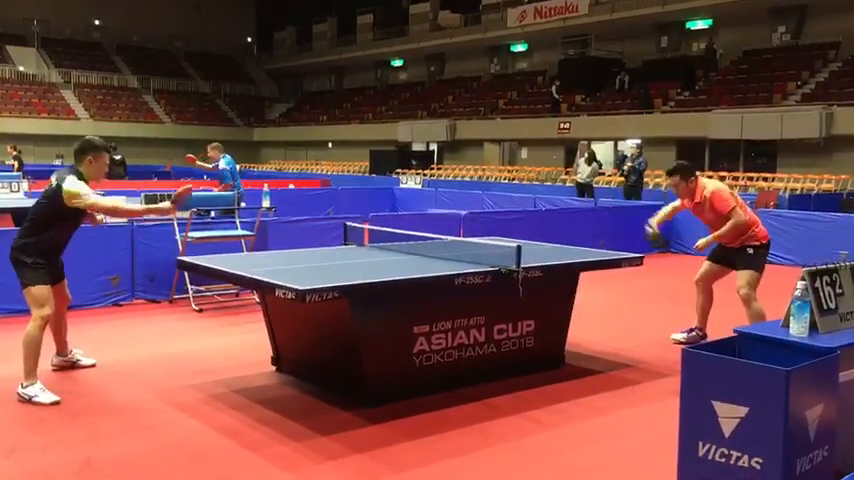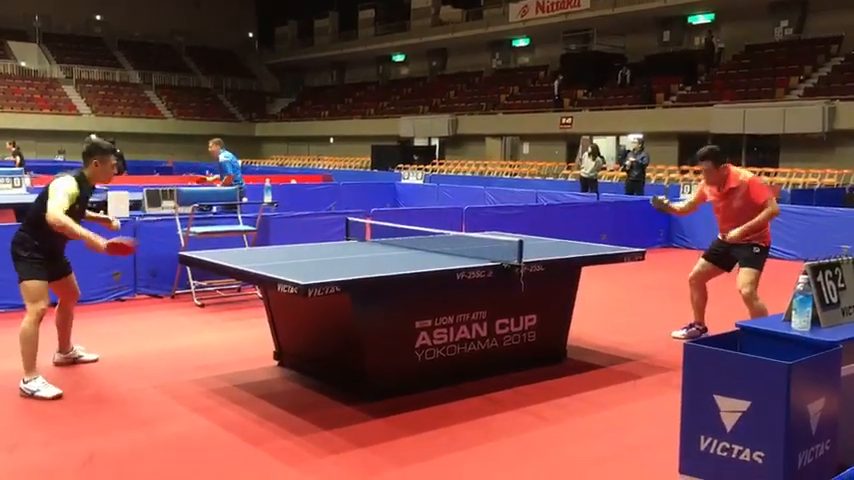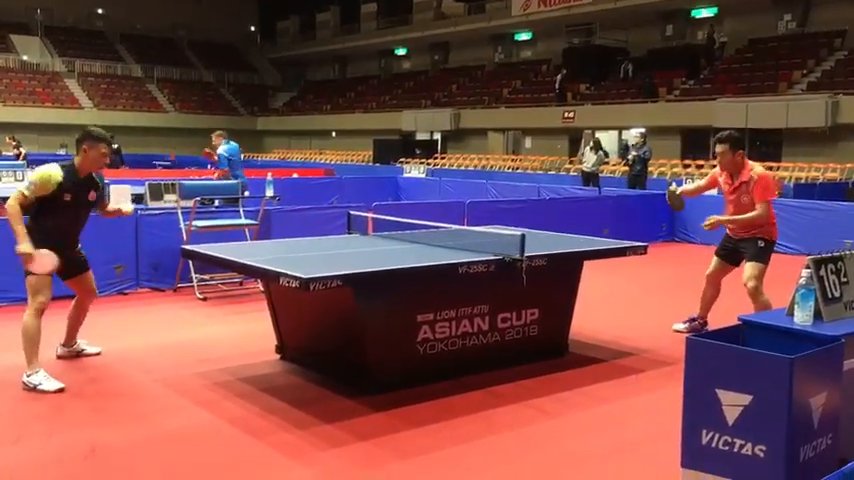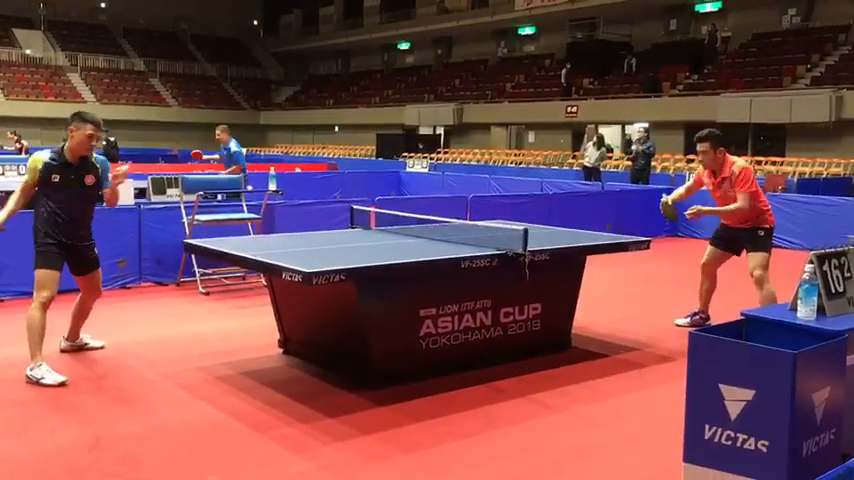
dt=0.3s
person 1, frame 1
left shoulder: (67, 177)
right shoulder: (72, 185)
right elbow: (110, 208)
left wrist: (89, 214)
right wrist: (155, 209)
left hip: (45, 252)
right hip: (29, 254)
left knee: (62, 303)
right knee: (43, 314)
left ankle: (63, 355)
right ankle: (28, 384)
person 1, frame 2
left shoulder: (86, 186)
right shoulder: (68, 185)
right elbow: (55, 218)
left wrist: (102, 218)
right wrist: (92, 239)
left hip: (52, 250)
right hip: (30, 250)
left knee: (70, 297)
right knee: (38, 308)
left ankle: (65, 351)
right ankle: (30, 380)
person 1, frame 3
left shoulder: (95, 180)
right shoulder: (51, 174)
left elbow: (103, 207)
right elbow: (13, 204)
left wrist: (119, 210)
right wrist: (23, 241)
left hip: (67, 246)
right hip: (38, 244)
left knee: (88, 294)
right knee: (39, 303)
left ankle: (69, 345)
right ankle: (32, 373)
person 1, frame 4
left shoulder: (99, 164)
right shoulder: (41, 160)
left elbow: (112, 202)
right elbow: (23, 192)
left wrist: (116, 185)
left hip: (82, 239)
right hip: (49, 239)
left knee: (92, 292)
right knee: (43, 297)
left ankle: (72, 339)
right ankle: (35, 366)
person 2, frame 1
left shoulder: (713, 191)
right shoulder: (690, 196)
left elbow: (740, 220)
right elbow: (672, 208)
left wrist: (710, 239)
right wrist: (655, 222)
left hip: (752, 241)
right hip: (730, 243)
left knee: (745, 293)
right knee: (701, 281)
right ankle: (699, 331)
person 2, frame 2
left shoulder: (747, 180)
right shoulder: (707, 185)
left elbow: (773, 209)
right elbow: (687, 207)
left wrist: (743, 229)
right wrist: (667, 206)
left hip: (753, 241)
right hip: (725, 241)
left knee: (746, 291)
right knee: (695, 278)
right ankle: (698, 327)
person 2, frame 3
left shoulder: (759, 176)
right shoulder: (721, 173)
left elbow: (763, 215)
right elbow: (700, 187)
left wrist: (724, 220)
right wrist: (680, 190)
left hip: (759, 235)
right hip: (733, 235)
left knee: (751, 284)
right knee: (712, 276)
right ankle: (700, 321)
person 2, frame 4
left shoulder: (740, 169)
right shoulder: (704, 171)
left elbow: (743, 207)
right elbow: (687, 189)
left wrist: (706, 211)
right wrist: (670, 198)
left hip: (757, 224)
right hip: (731, 225)
left knee: (758, 275)
right knee: (707, 266)
right ankle: (702, 314)
